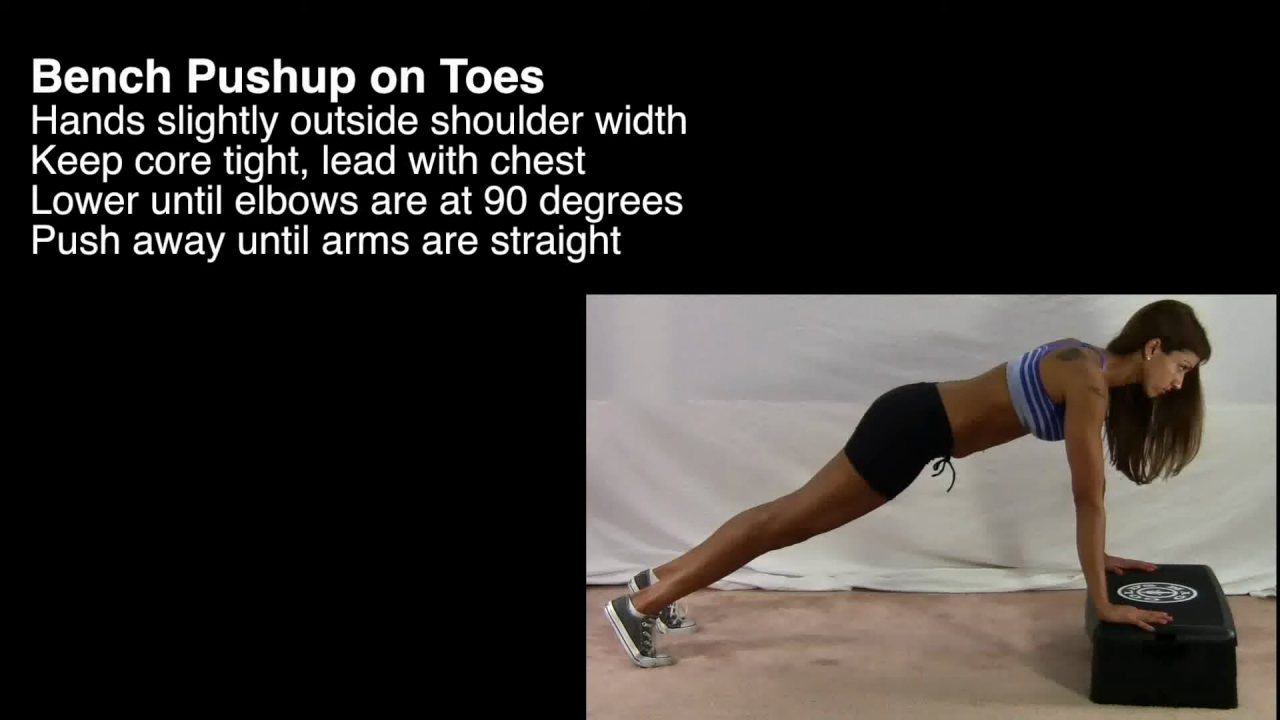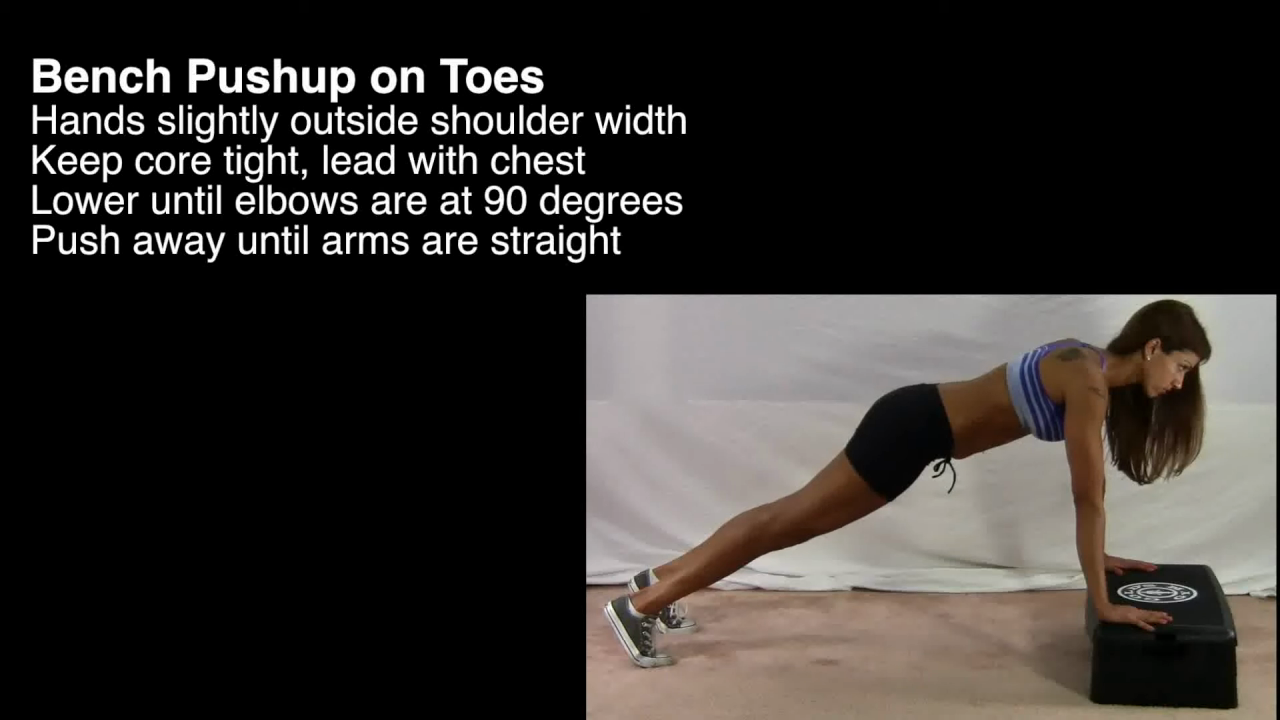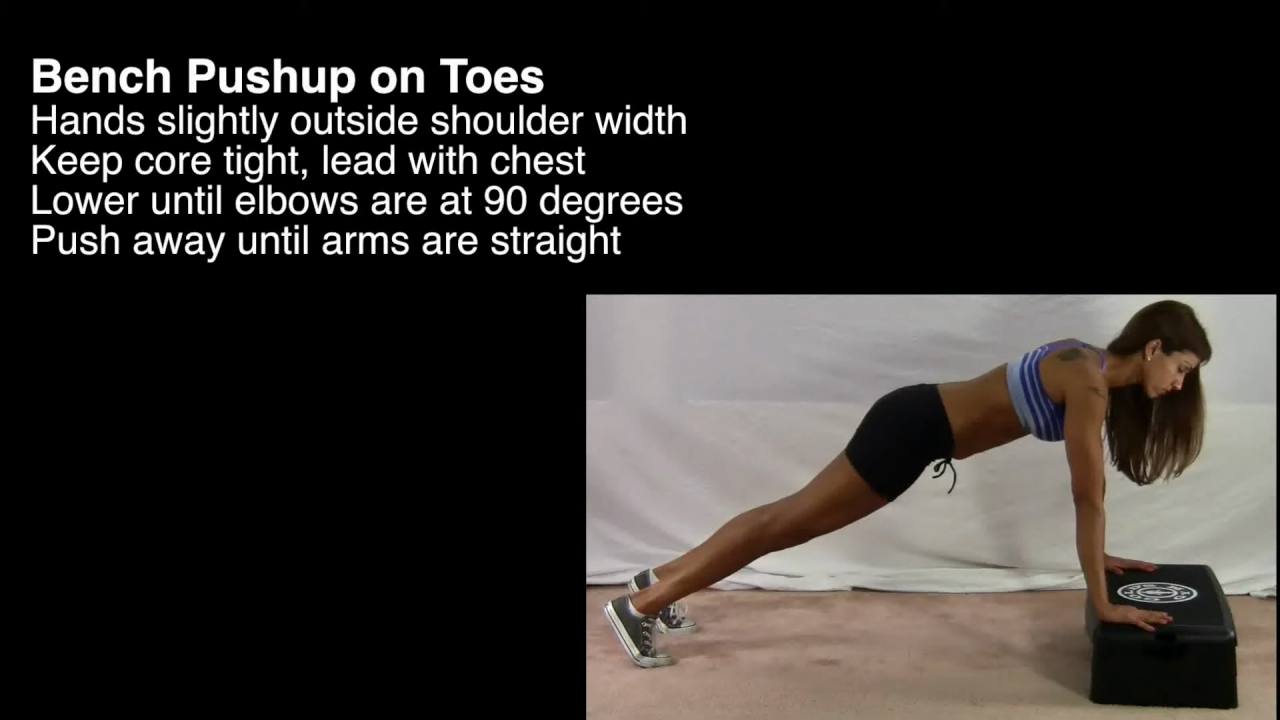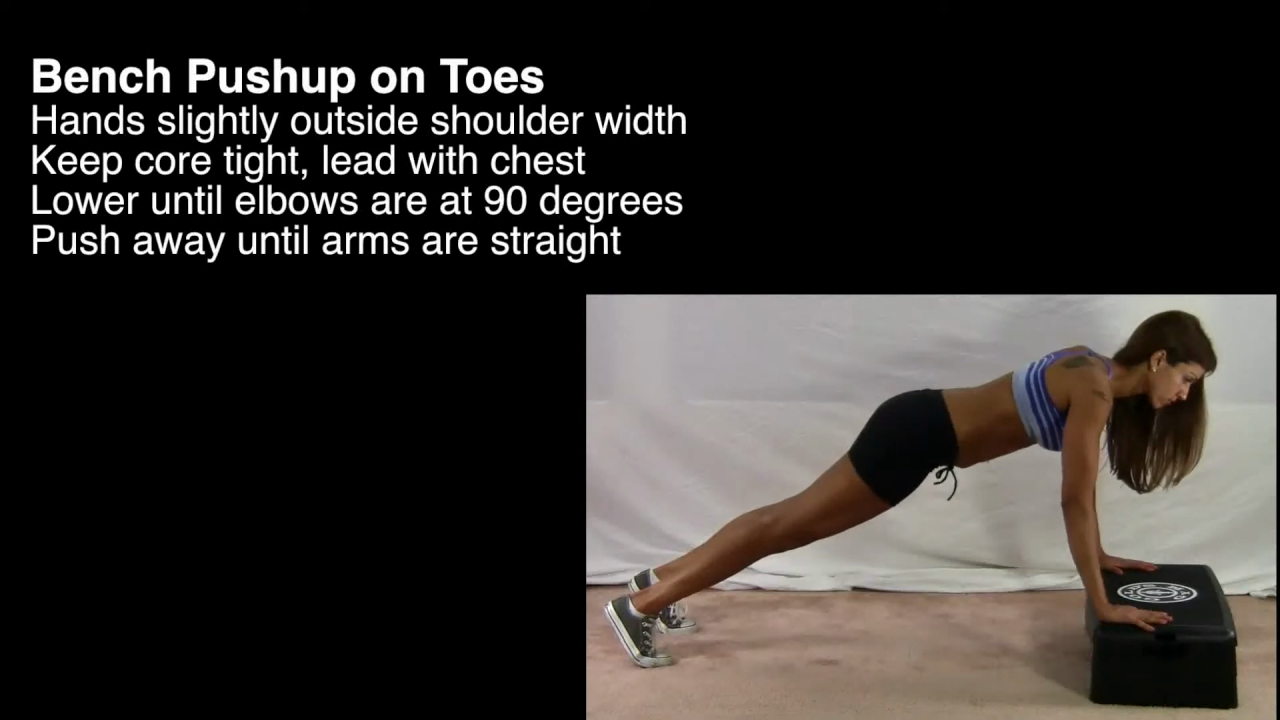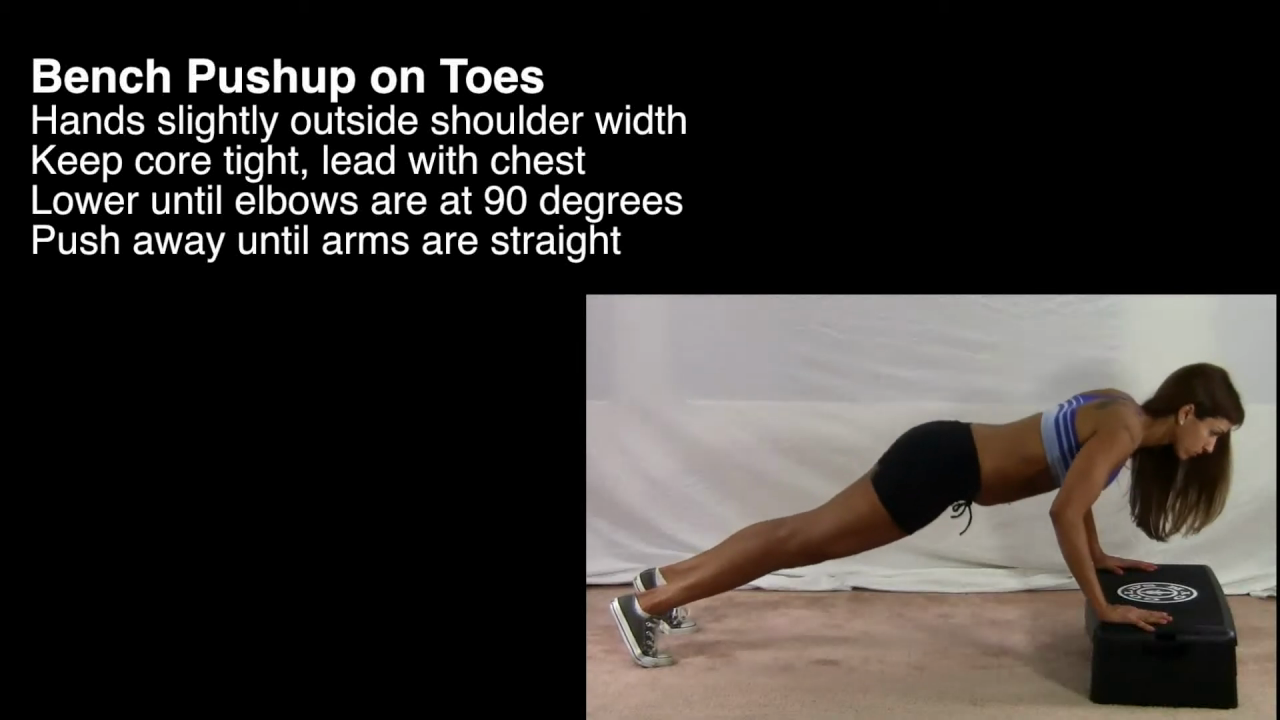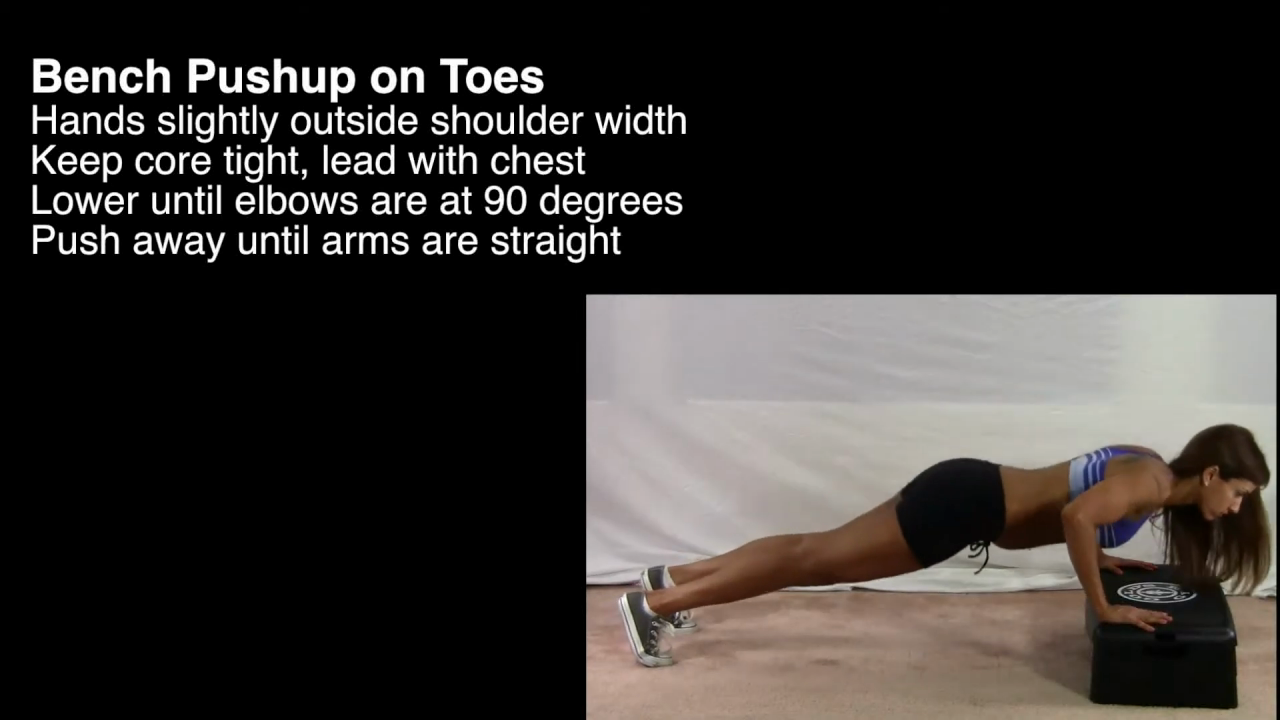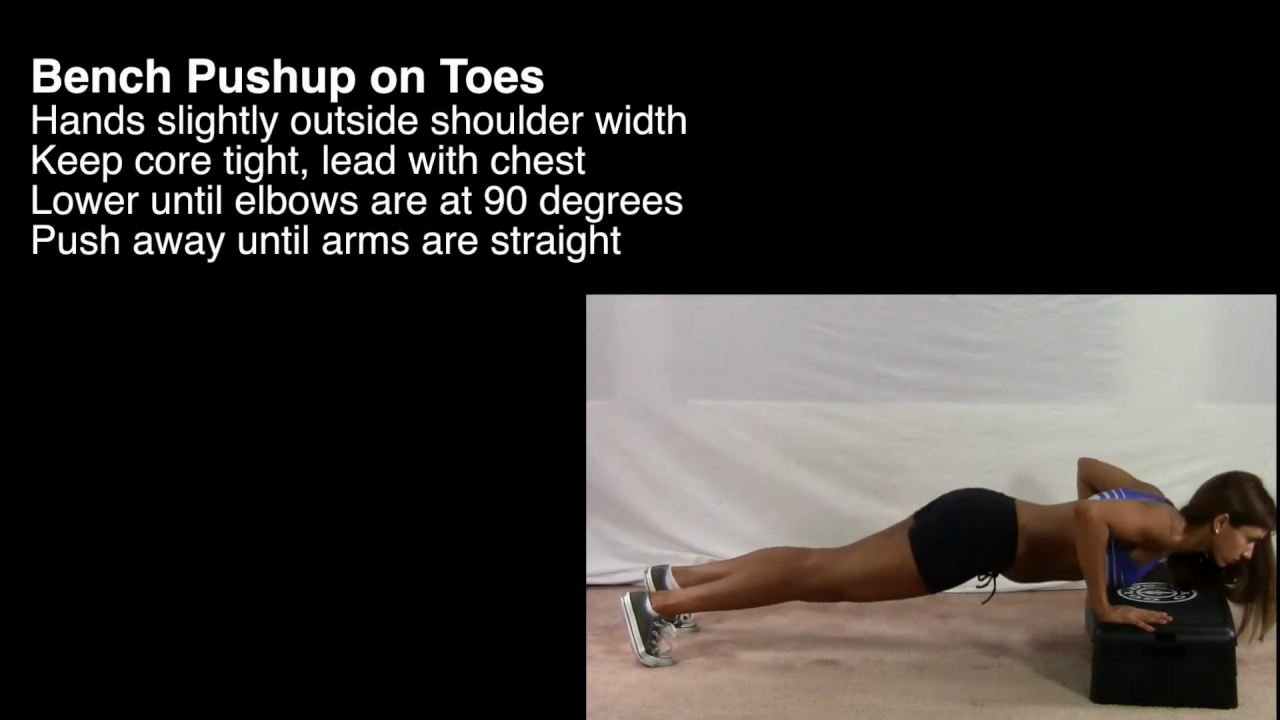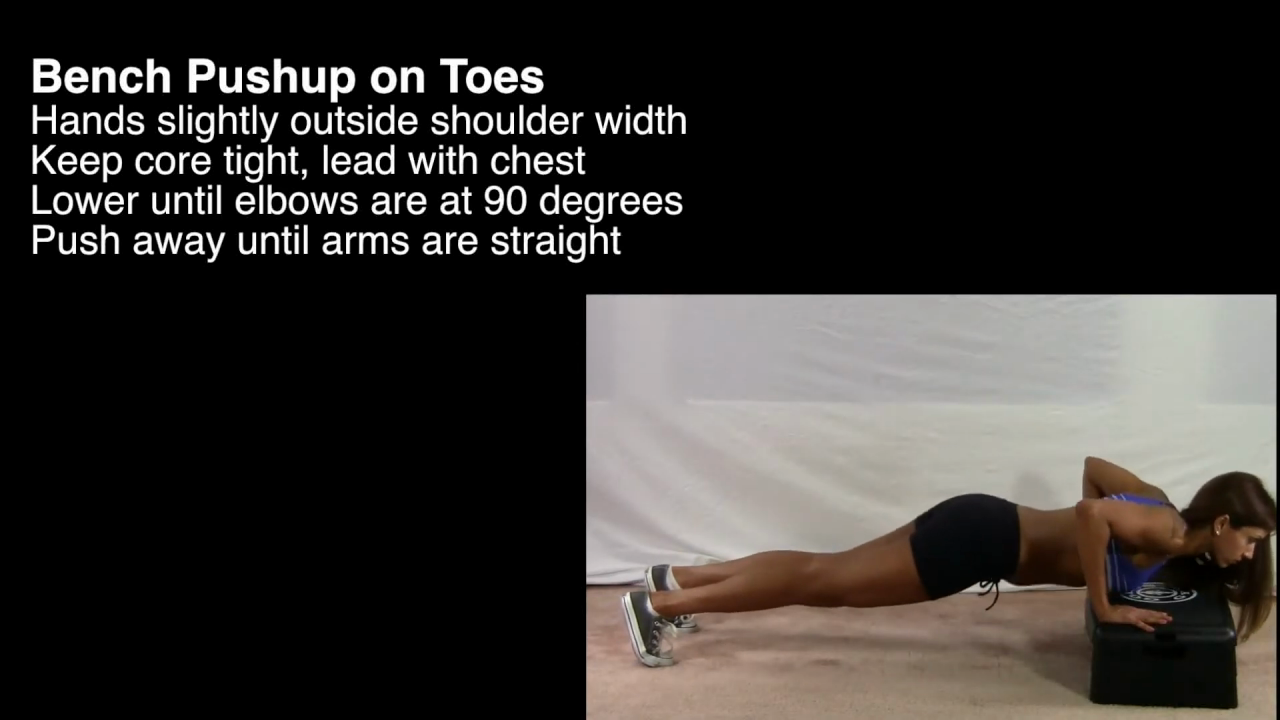
dt=0.3s
person 1, frame 1
left shoulder: (1095, 366)
right shoulder: (1090, 384)
left elbow: (1086, 487)
right elbow: (1089, 496)
left wrist: (1101, 558)
right wrist: (1104, 603)
left hip: (919, 417)
right hip: (913, 427)
left knee: (791, 515)
right knee: (790, 521)
left ankle: (660, 579)
right ankle: (640, 602)
person 1, frame 2
left shoulder: (1096, 367)
right shoulder: (1090, 383)
left elbow: (1086, 490)
right elbow: (1089, 497)
left wrist: (1100, 558)
right wrist: (1104, 604)
left hip: (920, 418)
right hip: (914, 429)
left knee: (790, 515)
right knee: (788, 521)
left ankle: (659, 580)
right ankle: (641, 604)
person 1, frame 3
left shoulder: (1095, 367)
right shoulder: (1089, 384)
left elbow: (1086, 490)
right elbow: (1089, 498)
left wrist: (1100, 558)
right wrist: (1104, 604)
left hip: (920, 419)
right hip: (914, 429)
left knee: (789, 516)
right knee: (789, 523)
left ankle: (658, 582)
right ankle: (638, 606)
person 1, frame 4
left shoulder: (1100, 374)
right shoulder: (1095, 391)
left elbow: (1078, 491)
right elbow: (1076, 502)
left wrist: (1099, 557)
right wrist: (1102, 604)
left hip: (924, 424)
right hip: (918, 435)
left knee: (789, 519)
right knee: (789, 525)
left ankle: (658, 582)
right ankle: (641, 604)
person 1, frame 5
left shoulder: (1125, 412)
right shoulder: (1123, 430)
left elbow: (1071, 480)
right elbow: (1065, 511)
left wrist: (1102, 558)
right wrist: (1102, 605)
left hip: (946, 455)
right hip: (941, 465)
left knee: (804, 532)
right knee: (803, 542)
left ankle: (663, 580)
right ankle: (646, 605)
person 1, frame 6
left shoulder: (1151, 466)
right shoulder: (1150, 483)
right elbow: (1075, 516)
left wrist: (1102, 558)
right wrist: (1105, 609)
left hip: (969, 490)
right hip: (966, 504)
left knee: (816, 550)
right knee: (816, 559)
left ankle: (670, 577)
right ankle: (655, 603)
person 1, frame 7
left shoulder: (1157, 503)
right shoulder: (1164, 530)
left elbow: (1086, 465)
right elbow: (1089, 514)
right wrist: (1104, 606)
left hip: (979, 520)
right hip: (978, 534)
left knee: (825, 566)
right knee: (820, 574)
left ankle: (674, 578)
right ankle: (657, 605)
person 1, frame 8
left shoulder: (1161, 504)
right shoulder: (1166, 532)
left elbow: (1093, 464)
right elbow: (1090, 514)
right wrist: (1103, 607)
left hip: (982, 525)
right hip: (980, 541)
left knee: (826, 569)
right knee: (822, 581)
left ankle: (675, 578)
right ankle: (659, 604)
